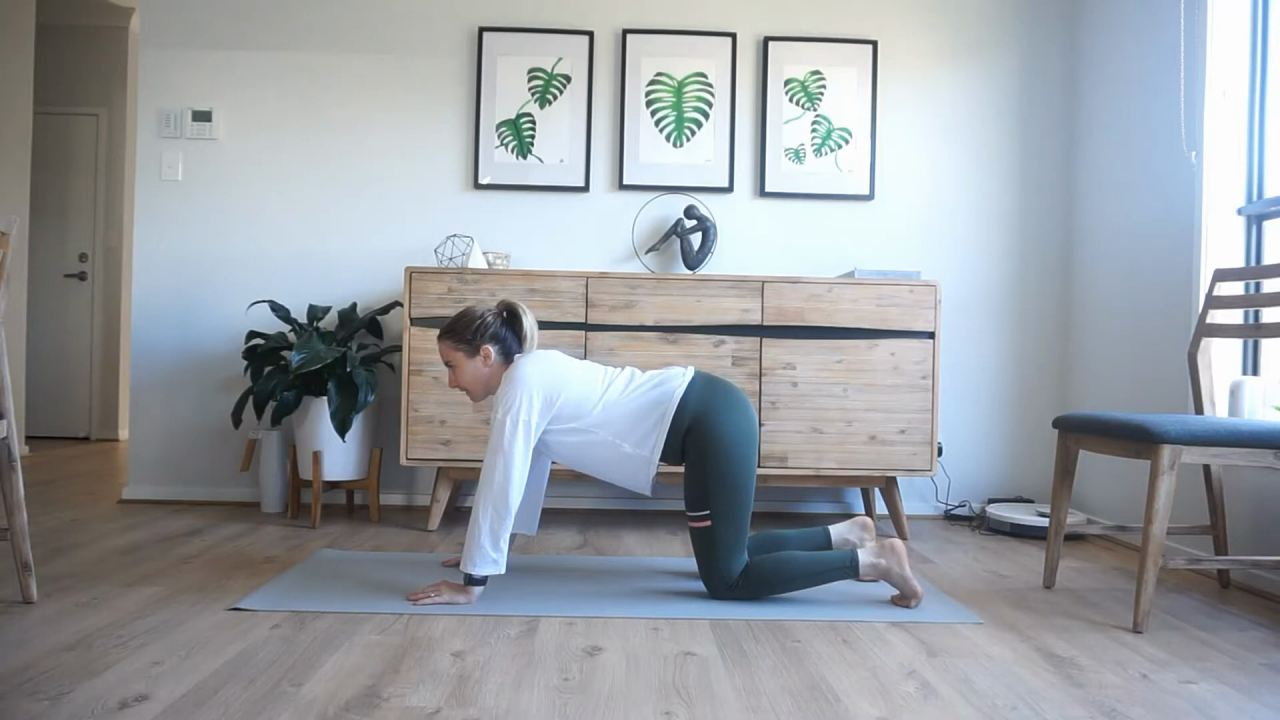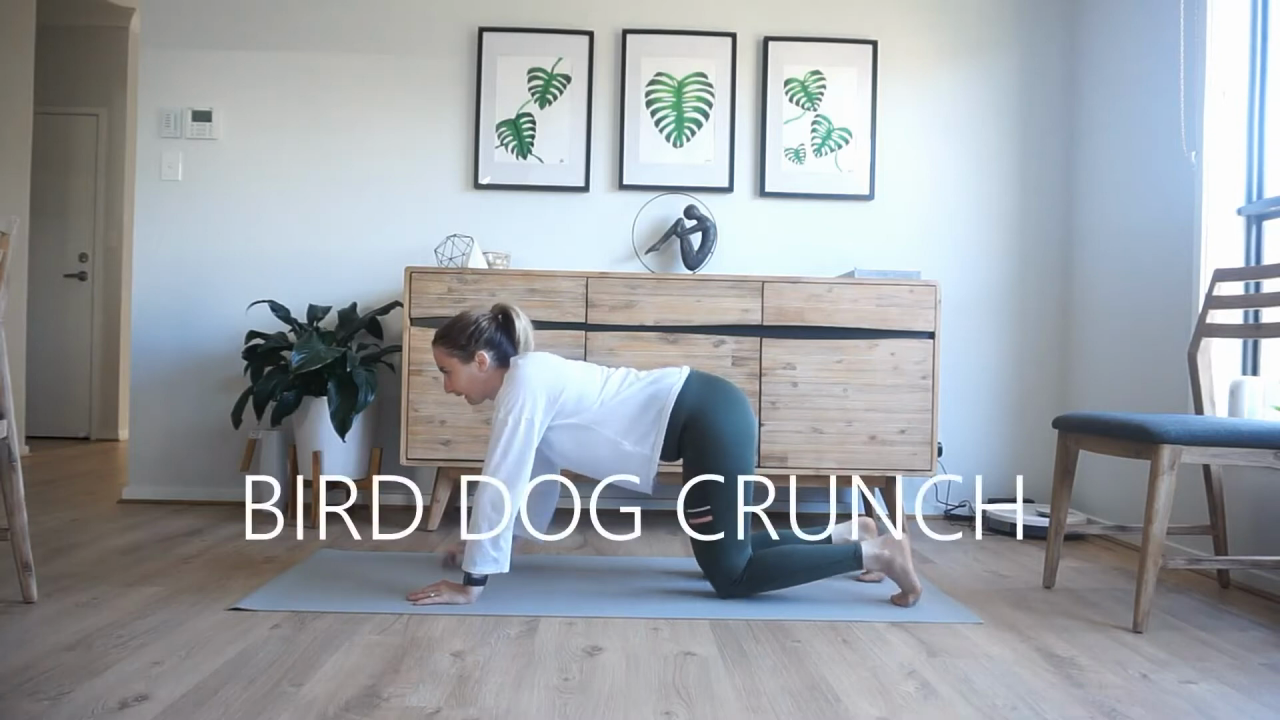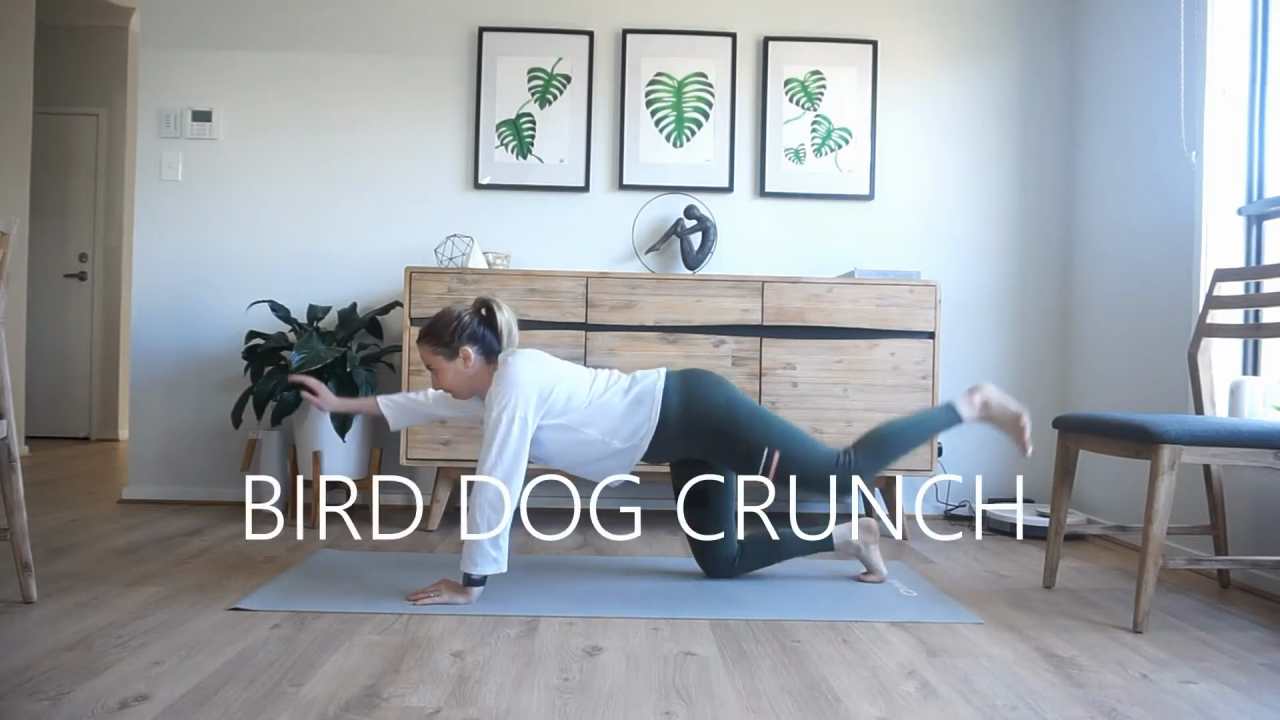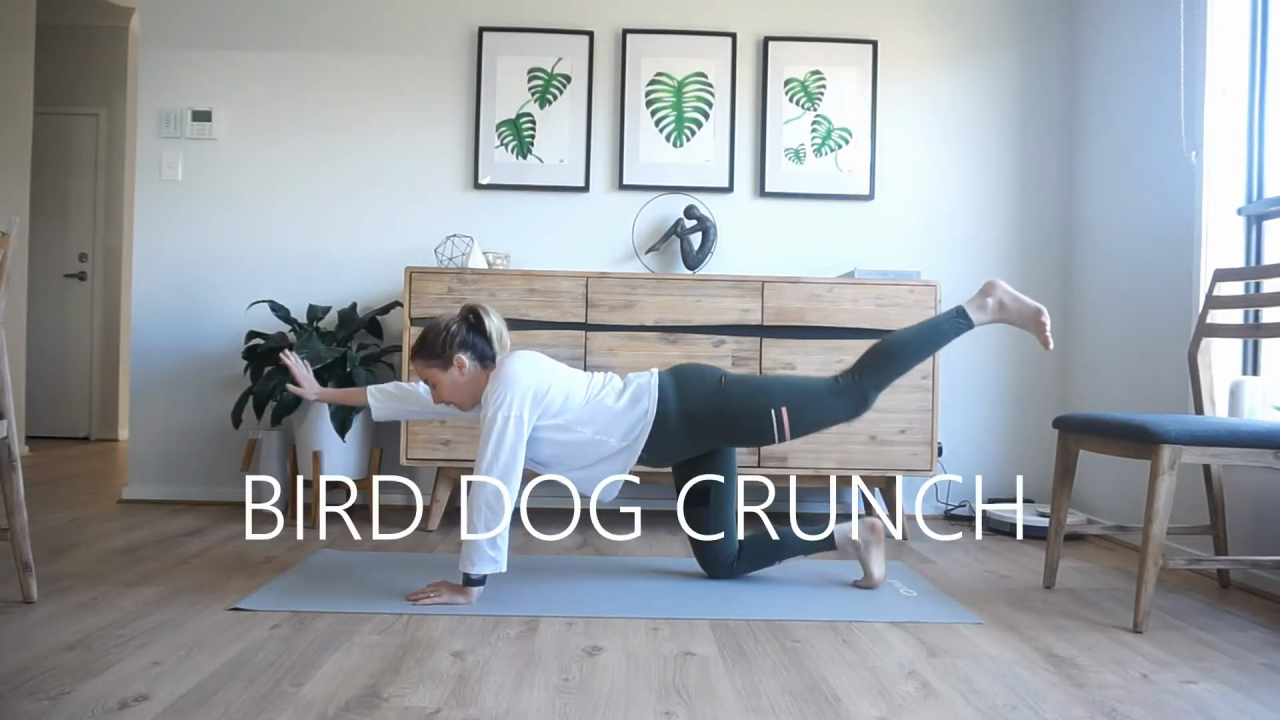
dt=0.5s
person 1, frame 1
left shoulder: (520, 383)
right shoulder: (534, 372)
left elbow: (498, 486)
right elbow: (524, 476)
left wrist: (471, 582)
right wrist: (480, 552)
left hip: (711, 417)
right hip: (704, 413)
left knee: (727, 580)
right knee: (721, 553)
left ankle: (874, 560)
right ankle: (846, 534)
person 1, frame 2
left shoulder: (522, 384)
right shoulder: (531, 379)
left elbow: (499, 486)
right elbow: (535, 476)
left wrist: (470, 583)
right wrist: (477, 547)
left hip: (708, 416)
right hip: (702, 417)
left knee: (730, 575)
right knee: (720, 556)
left ankle: (873, 552)
right ankle: (846, 535)
person 1, frame 3
left shoulder: (513, 382)
right shoulder: (500, 376)
left elbow: (496, 488)
right elbow: (424, 404)
left wrist: (470, 582)
right wrist: (344, 401)
left hip: (694, 411)
right hip: (686, 426)
left knee: (840, 466)
right knee: (721, 560)
left ankle: (974, 404)
right ankle: (849, 535)
person 1, frame 4
left shoulder: (508, 385)
right shoulder: (495, 377)
left elbow: (493, 492)
right elbow: (409, 399)
left wrist: (470, 583)
right wrist: (323, 393)
left hip: (691, 410)
right hip: (687, 430)
left knee: (849, 395)
right knee: (723, 561)
left ankle: (984, 305)
right ankle: (850, 534)
